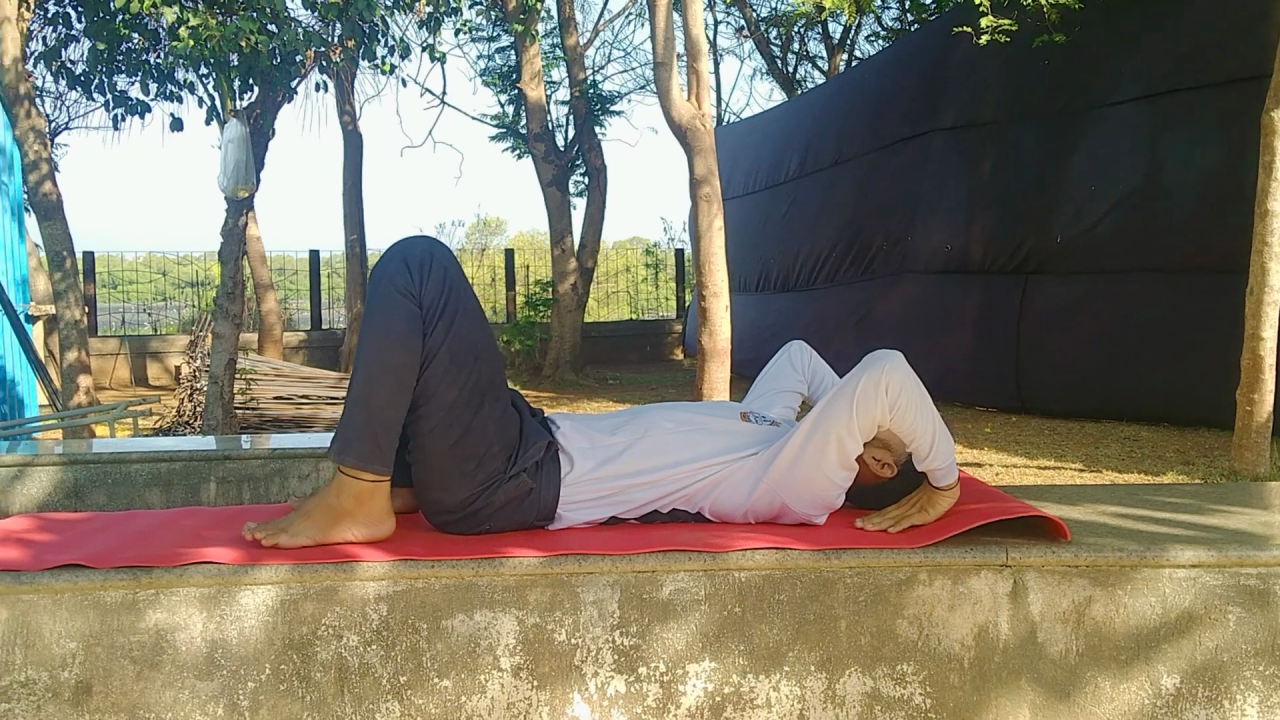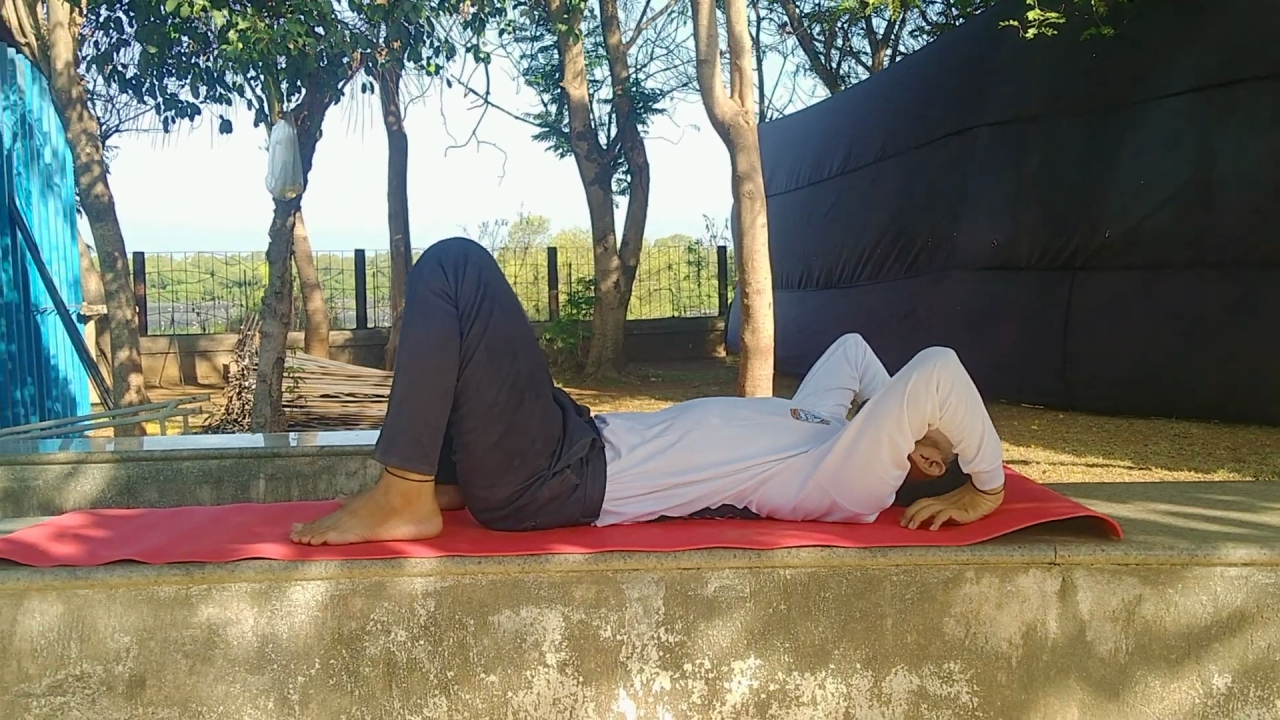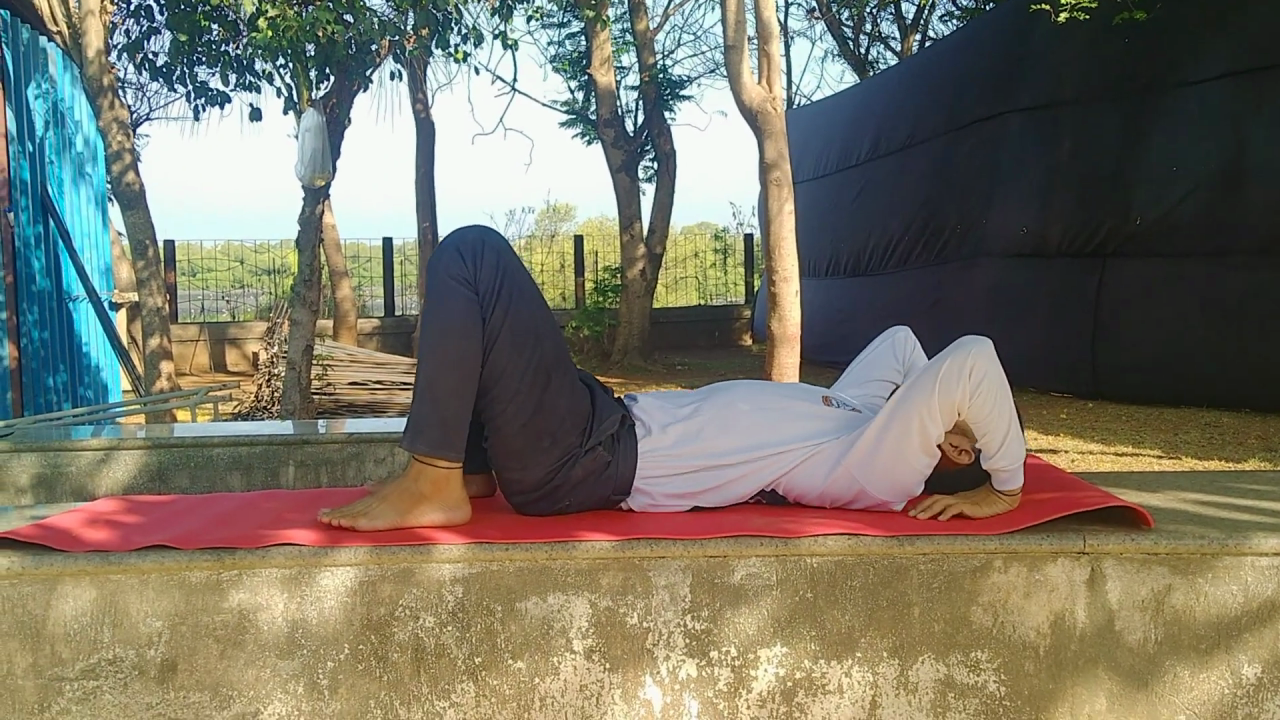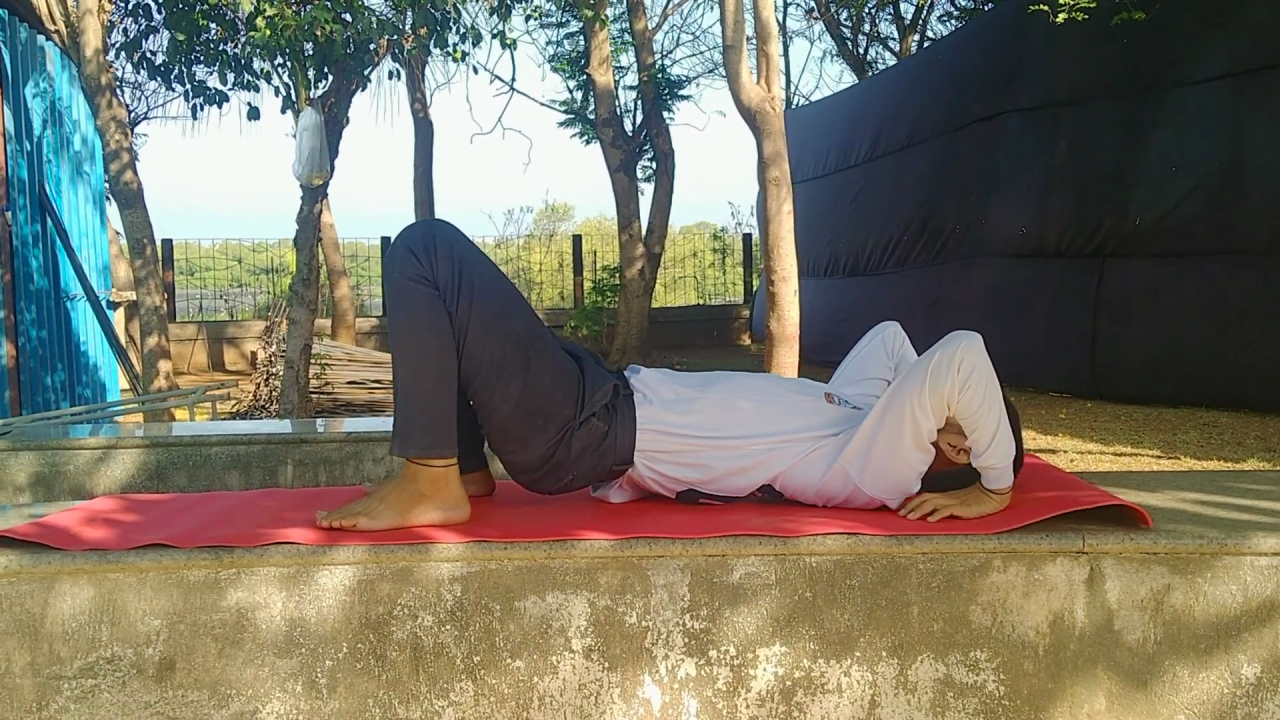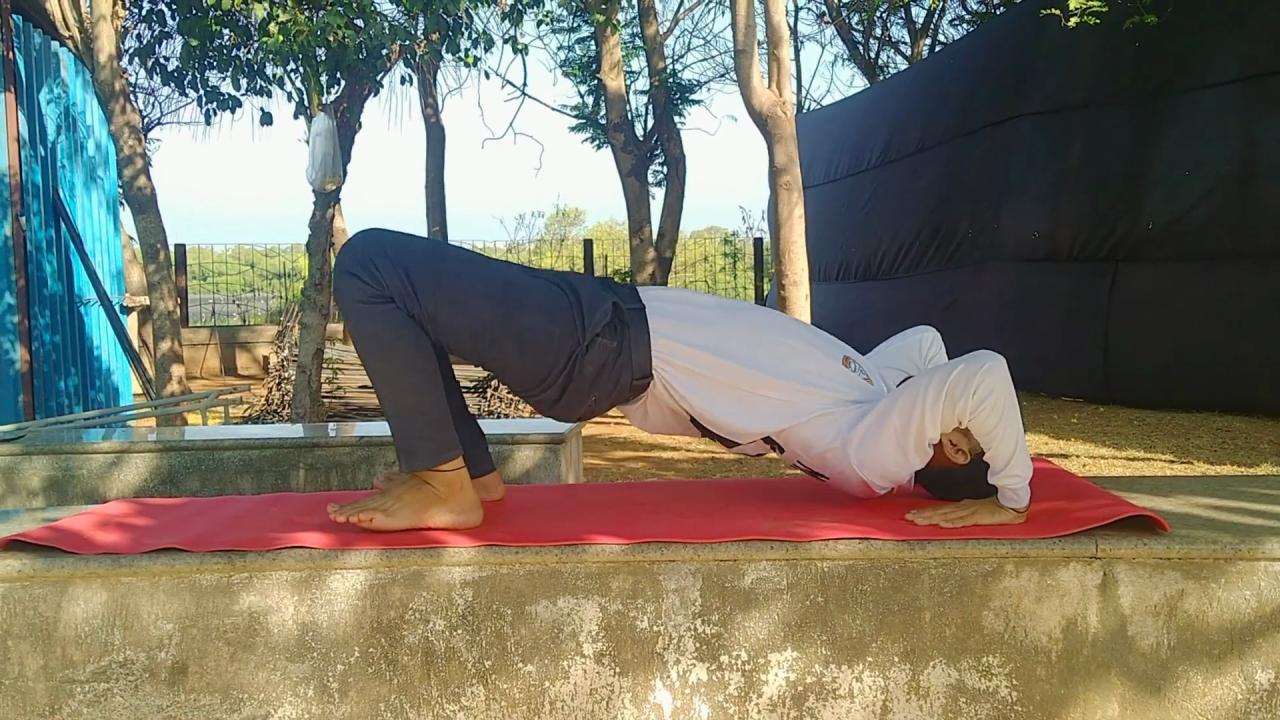
dt=0.5s
person 1, frame 1
left shoulder: (811, 485)
right shoulder: (776, 427)
left elbow: (884, 369)
right elbow: (798, 354)
left wrist: (944, 479)
right wrist: (849, 405)
left hip: (500, 484)
right hip: (541, 444)
left knee: (415, 264)
right knee: (414, 272)
left ankle: (356, 502)
right ankle: (391, 487)
person 1, frame 2
left shoulder: (860, 484)
right shoulder: (825, 426)
left elbow: (938, 368)
right elbow: (851, 344)
left wrist: (986, 486)
right wrist: (896, 404)
left hip: (548, 478)
right hip: (579, 446)
left knee: (455, 267)
right knee: (456, 277)
left ankle: (403, 499)
right ankle: (435, 478)
person 1, frame 3
left shoulder: (889, 473)
right shoulder: (860, 413)
left elbow: (972, 356)
right elbow: (900, 339)
left wrist: (1005, 485)
right wrist: (939, 397)
left hip: (582, 458)
right hip: (615, 427)
left knee: (472, 255)
right knee: (473, 265)
left ankle: (432, 487)
right ankle: (466, 471)
person 1, frame 4
left shoulder: (880, 475)
right shoulder: (861, 412)
right elbow: (888, 331)
right wrist: (920, 395)
left hip: (581, 430)
right hip: (612, 405)
left knee: (423, 250)
right knee: (436, 265)
left ankle: (430, 486)
right ankle: (462, 470)
person 1, frame 5
right shoulder: (877, 397)
right elbow: (924, 335)
left hip: (613, 346)
right hip: (624, 329)
left knee: (367, 264)
left ankle: (441, 487)
right ankle: (471, 471)
